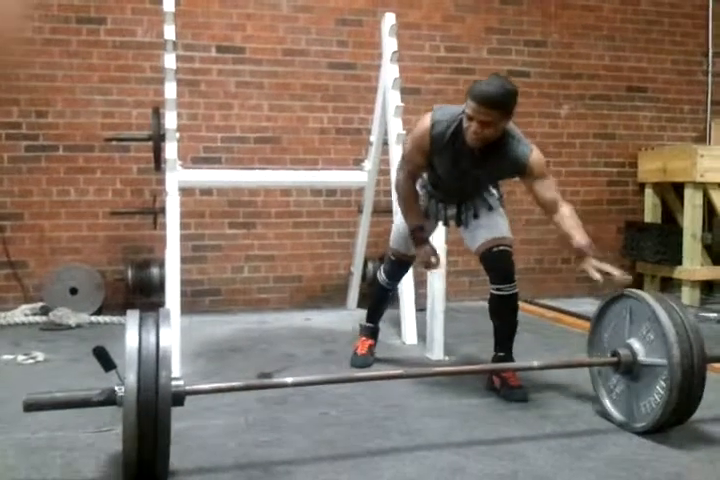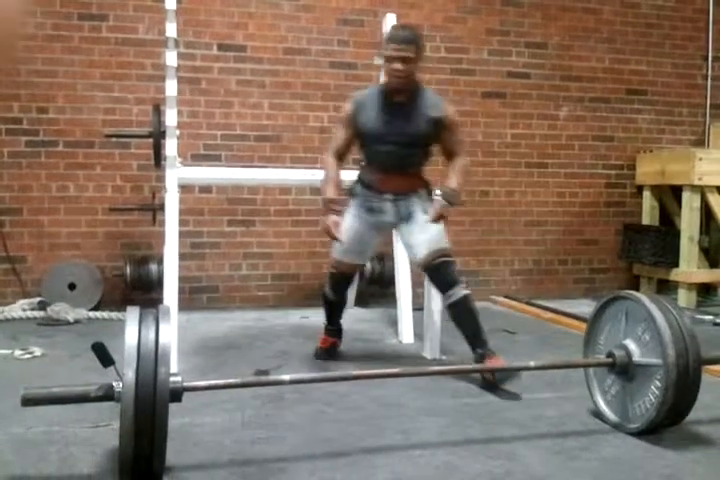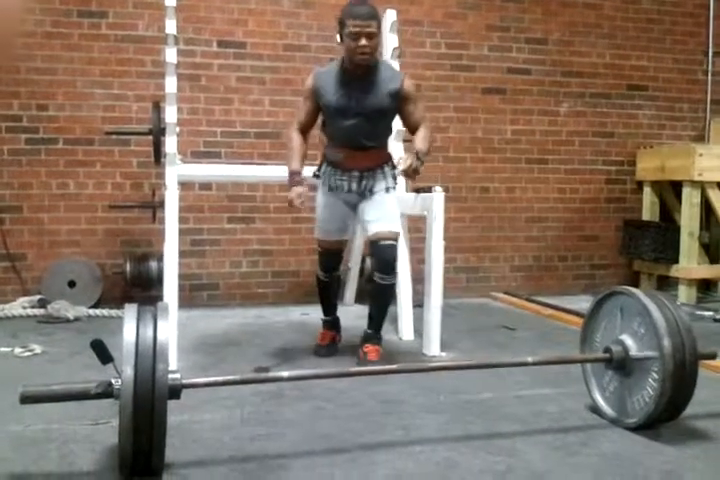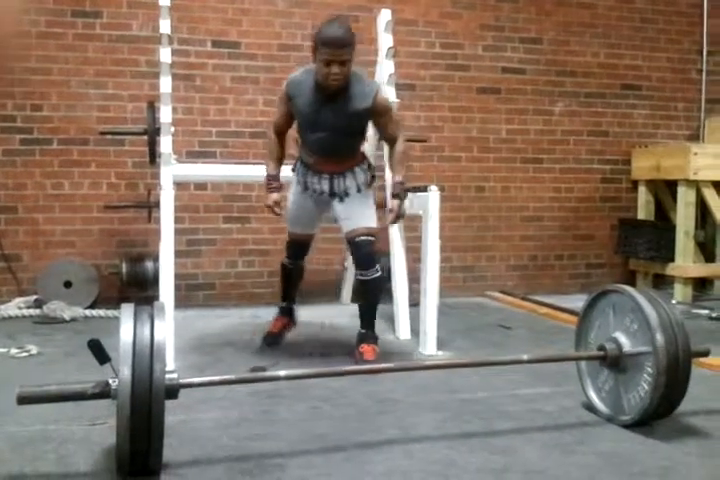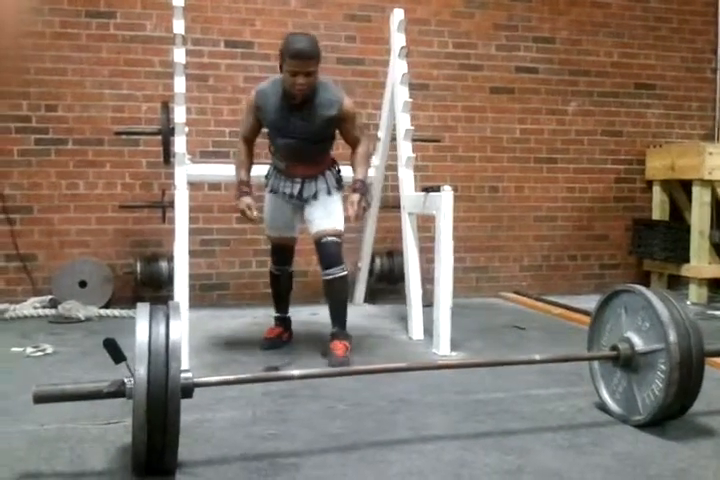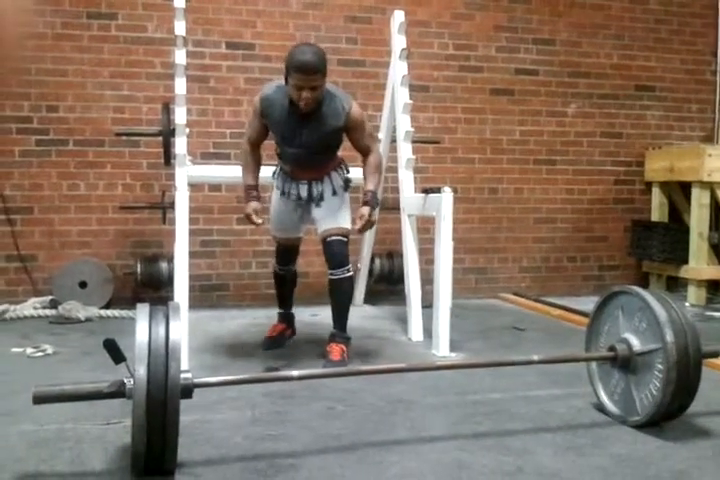
dt=0.4s
person 1, frame 1
left shoulder: (522, 154)
right shoulder: (432, 128)
left elbow: (557, 206)
right elbow: (404, 178)
left wrist: (585, 252)
right wrist: (418, 235)
left hip: (479, 200)
right hip: (427, 193)
left knee: (501, 269)
right knee: (397, 260)
left ankle: (502, 365)
right ankle: (369, 332)
person 1, frame 2
left shoulder: (438, 109)
right shoulder: (358, 104)
left elbow: (456, 156)
right elbow: (335, 155)
left wrist: (448, 198)
right wrist: (331, 204)
left hip: (414, 200)
right hip: (366, 198)
left knee: (444, 273)
right knee: (340, 273)
left ankle: (483, 354)
right ankle: (332, 333)
person 1, frame 3
left shoulder: (398, 83)
right shoulder: (319, 81)
left elbow: (420, 127)
right elbow: (299, 131)
left wrist: (416, 155)
right wrist: (295, 177)
left hip: (379, 178)
right hip: (334, 177)
left knee: (385, 256)
right knee: (329, 258)
left ankle: (372, 336)
right ankle: (330, 326)
person 1, frame 4
left shoulder: (372, 95)
right shoulder: (294, 86)
left elbow: (395, 140)
right elbow: (278, 133)
left wrist: (398, 191)
right wrist: (272, 184)
left hip: (352, 178)
right hip: (307, 175)
left knee: (365, 252)
right knee: (296, 249)
left ankle: (367, 337)
right ankle: (285, 313)
person 1, frame 5
left shoulder: (338, 102)
right shoulder: (261, 96)
left elbow: (359, 143)
right elbow: (246, 141)
left wrist: (358, 186)
right wrist: (243, 189)
left hip: (322, 181)
right hip: (281, 180)
left knee: (331, 252)
right knee: (280, 252)
left ankle: (339, 335)
right ankle: (282, 323)
person 1, frame 6
left shoulder: (346, 108)
right shoulder: (266, 100)
left elbow: (370, 152)
right elbow: (251, 145)
left wrist: (369, 200)
right wrist: (250, 193)
left hip: (329, 182)
right hip: (287, 181)
left knee: (337, 252)
right knee: (284, 252)
left ankle: (339, 338)
right ankle: (285, 319)
